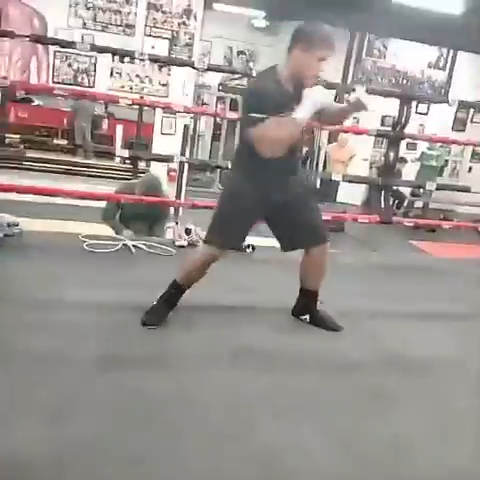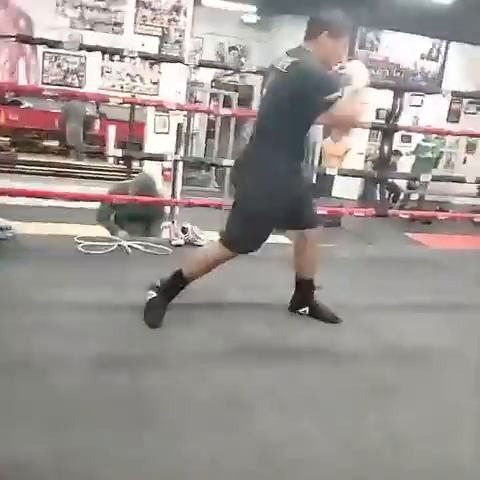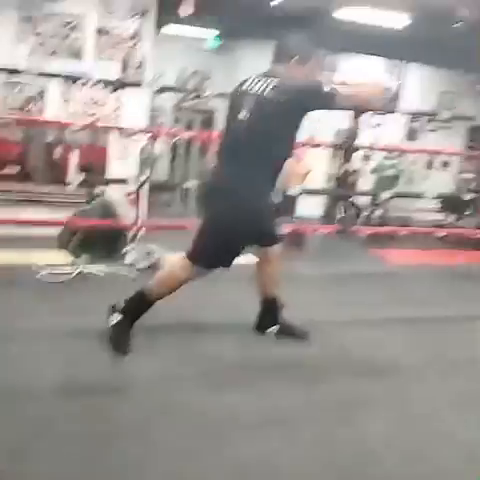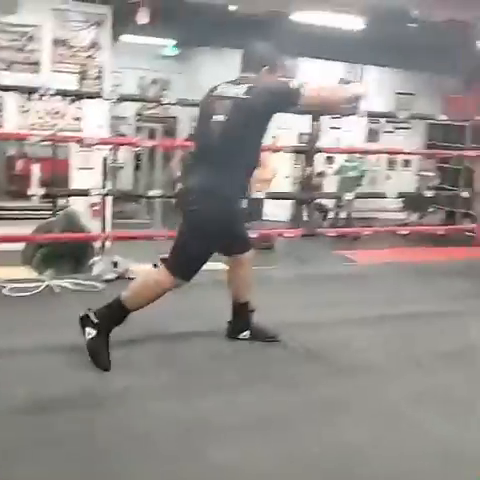
dt=0.1s
person 1, frame 1
left shoulder: (304, 87)
right shoulder: (261, 90)
left elbow: (326, 118)
right elbow: (269, 147)
left wrist: (350, 107)
right wrist: (307, 108)
left hip: (285, 182)
right hip: (249, 183)
left knee: (318, 245)
right knee: (214, 249)
left ankle: (306, 308)
right ankle: (168, 299)
person 1, frame 2
left shoulder: (296, 61)
right shoulder: (312, 73)
right elbow: (346, 121)
left hip: (283, 170)
right hip: (265, 174)
left knee: (308, 230)
right knee: (233, 245)
left ankle: (304, 300)
right ankle: (163, 292)
person 1, frame 3
left shoulder: (247, 85)
right shoulder: (299, 90)
right elbow: (360, 97)
right wrist: (378, 88)
left hip: (231, 183)
right hip: (238, 193)
left knee: (270, 249)
right knee: (199, 263)
left ankle: (270, 318)
right ankle: (126, 313)
person 1, frame 4
left shoulder: (216, 92)
right shoulder: (269, 92)
right elbow: (330, 97)
right wrist: (356, 90)
left hip: (205, 187)
right hip: (213, 197)
left knee: (242, 254)
right knee: (177, 271)
left ankle: (242, 325)
right ankle: (99, 322)
